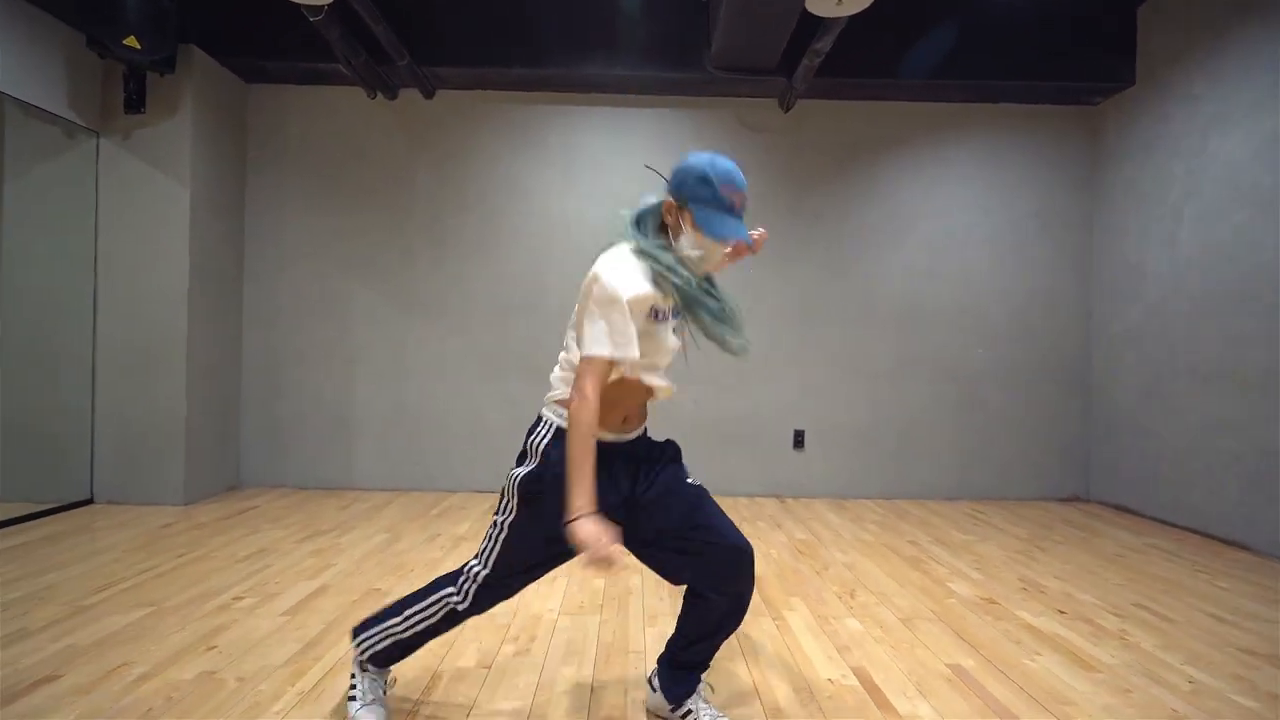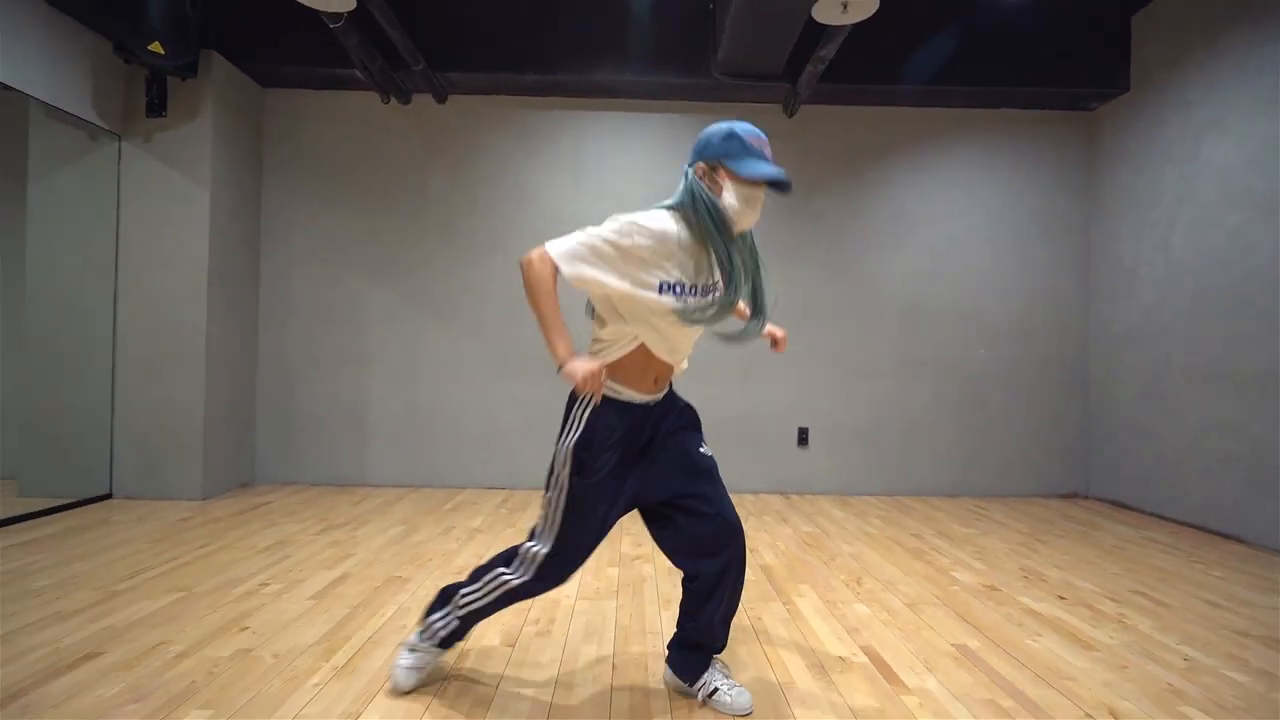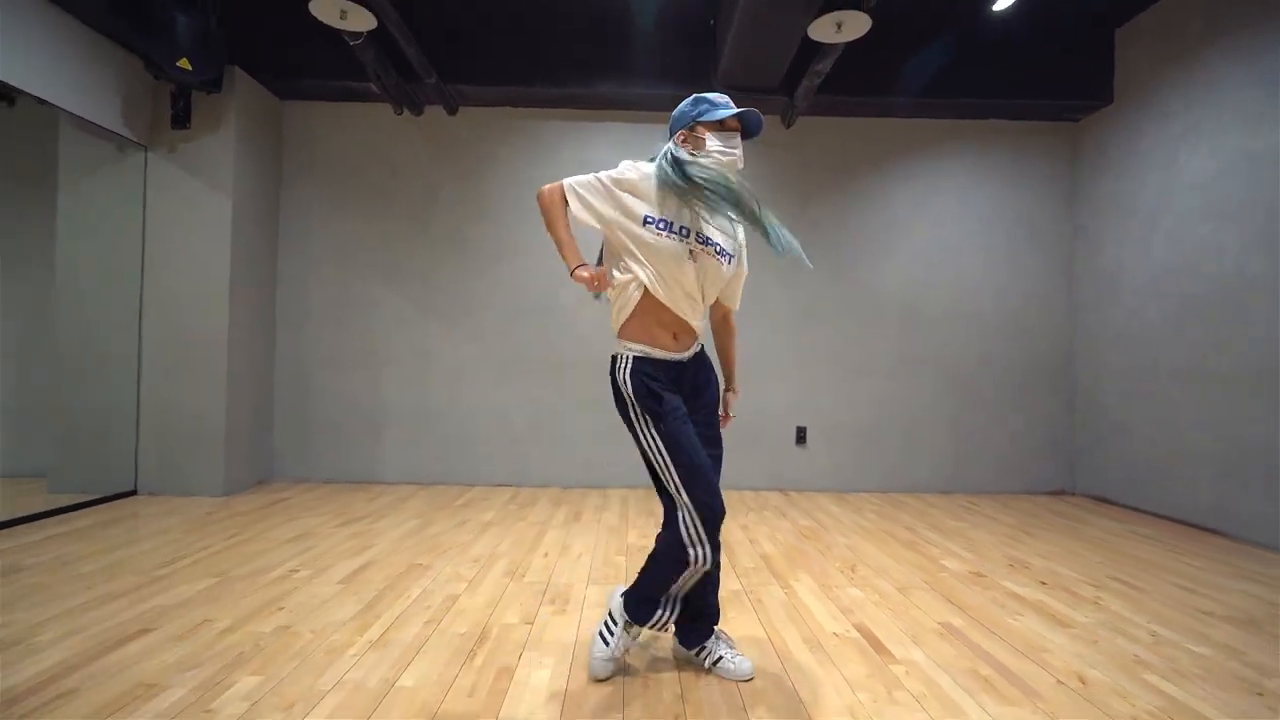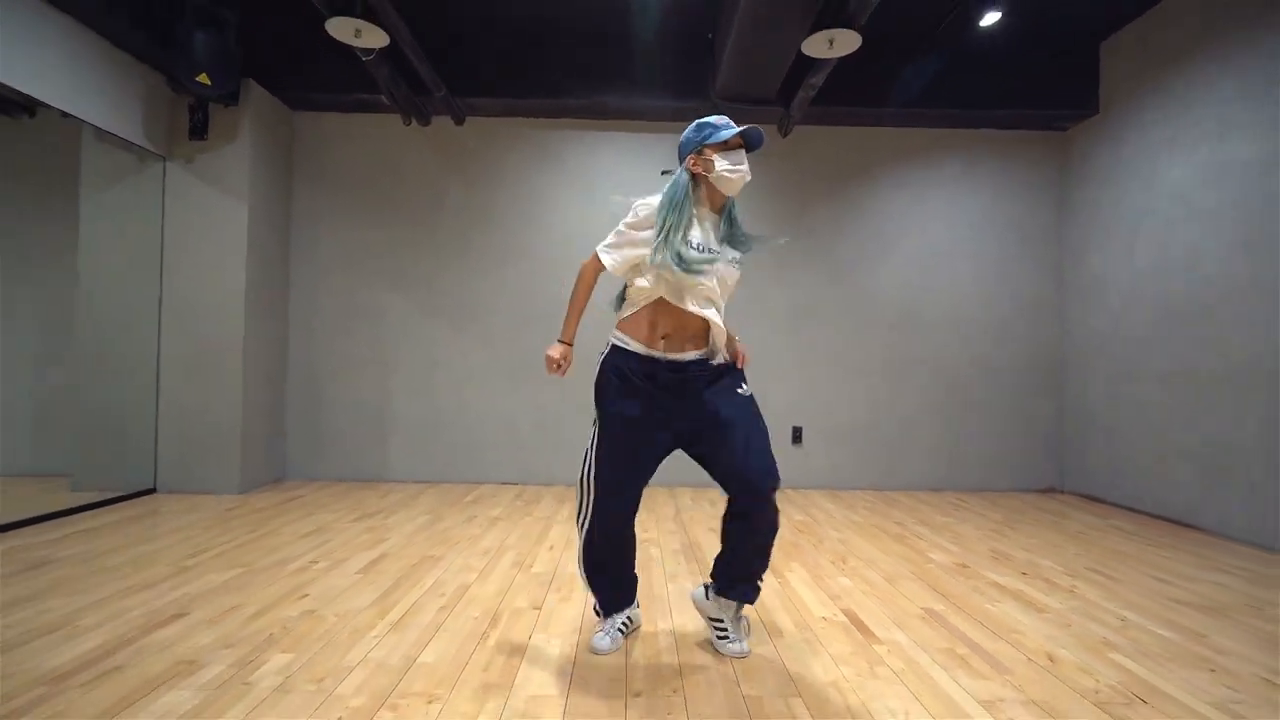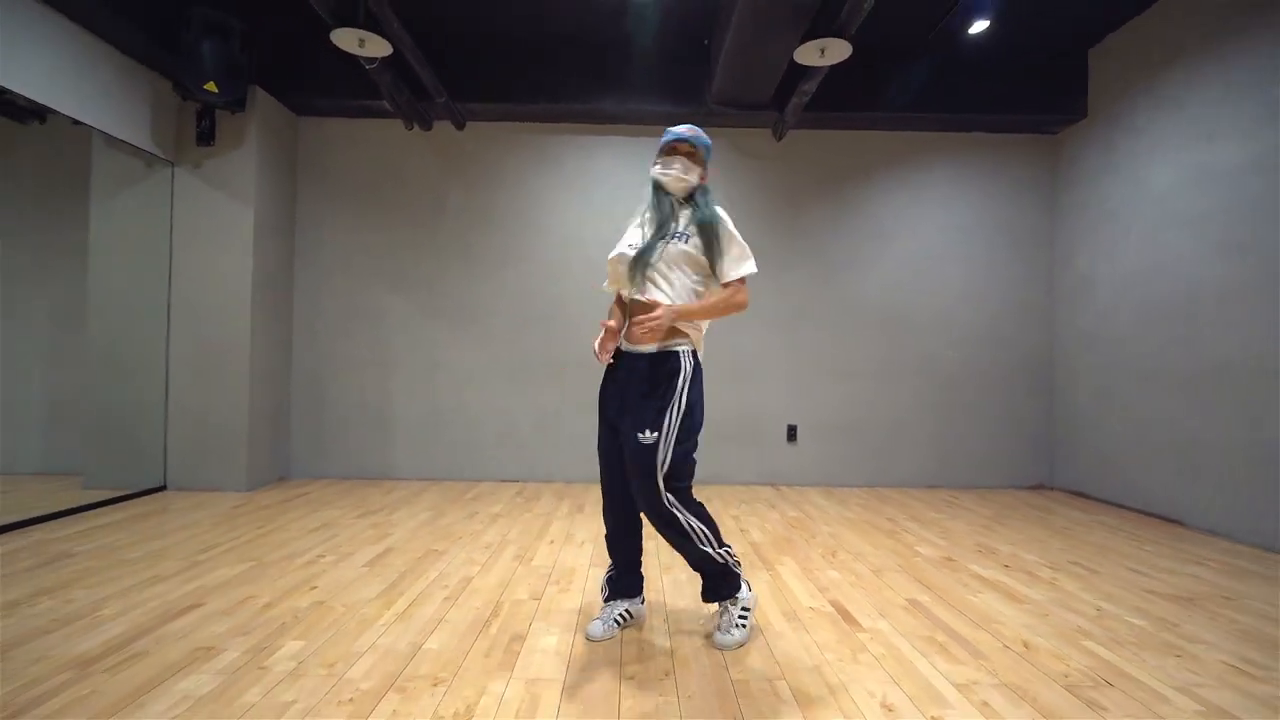
dt=0.2s
person 1, frame 1
left shoulder: (671, 269)
right shoulder: (625, 277)
right elbow: (587, 393)
left wrist: (724, 259)
right wrist: (582, 511)
left hip: (637, 454)
right hip: (567, 448)
left knee: (728, 562)
right knee: (487, 582)
person 1, frame 2
left shoulder: (721, 247)
right shoulder: (644, 233)
right elbow: (536, 263)
left wrist: (758, 324)
right wrist: (567, 356)
left hip: (661, 417)
right hip: (606, 416)
left knee: (720, 539)
right knee: (550, 555)
left ankle: (694, 665)
right ankle: (434, 632)
person 1, frame 3
left shoulder: (732, 222)
right shoulder: (639, 183)
right elbow: (550, 193)
left wrist: (730, 385)
right wrist: (577, 266)
left hip: (693, 371)
right hip: (643, 374)
left knee: (701, 516)
right knee: (697, 519)
left ankle: (697, 635)
right ankle: (630, 614)
person 1, frame 4
left shoulder: (732, 233)
right shoulder: (655, 212)
right elbow: (593, 268)
left wrist: (727, 340)
right wrist: (565, 339)
left hip: (701, 375)
right hip: (632, 371)
left knee: (756, 485)
right knee: (606, 502)
left ankle: (726, 598)
right ankle: (617, 607)
person 1, frame 5
left shoulder: (713, 222)
right shoulder: (640, 224)
left elbow: (737, 295)
left wrist: (676, 312)
right wrist: (611, 326)
left hip: (673, 368)
right hip: (626, 367)
left knee: (660, 491)
right knee: (620, 493)
left ankle: (731, 592)
right ankle: (625, 596)
